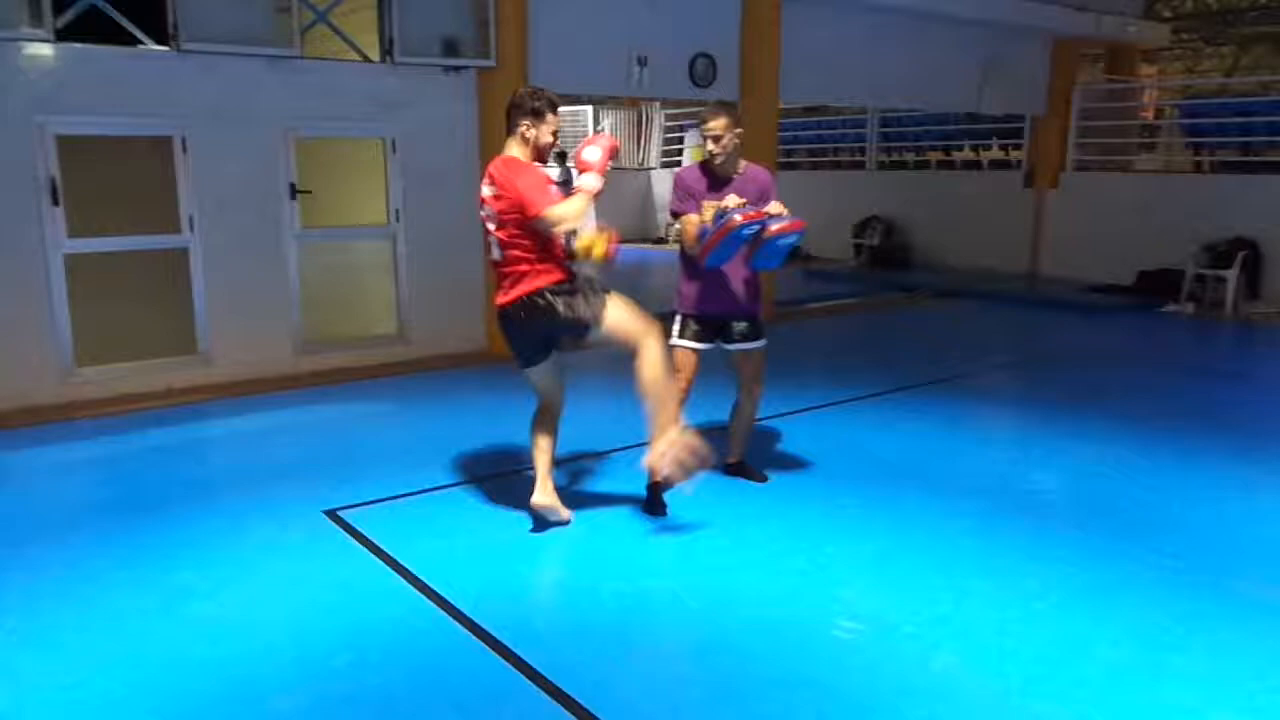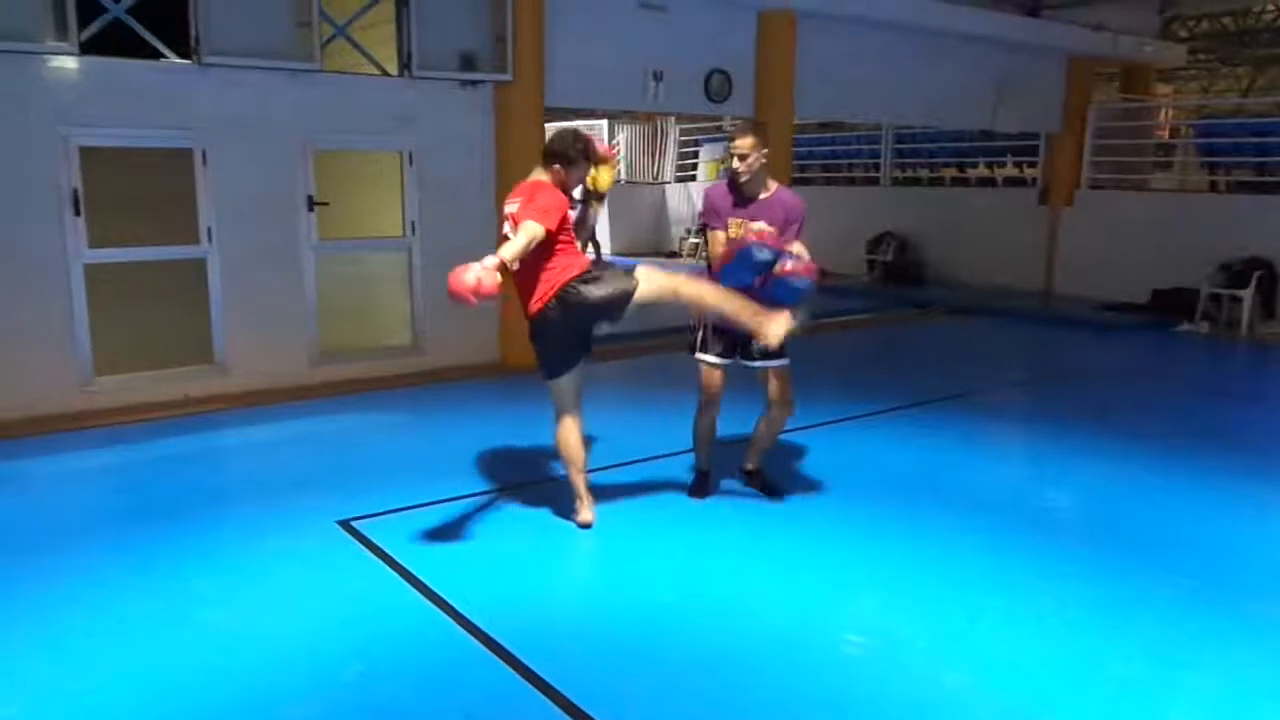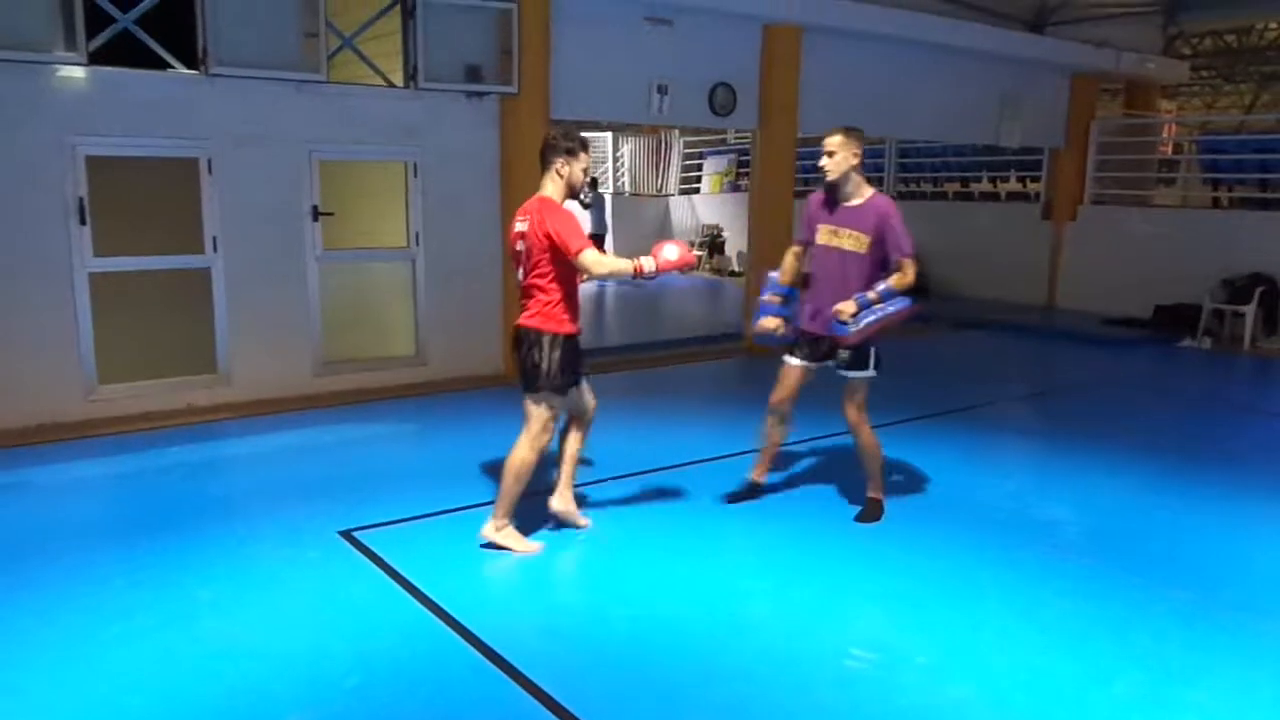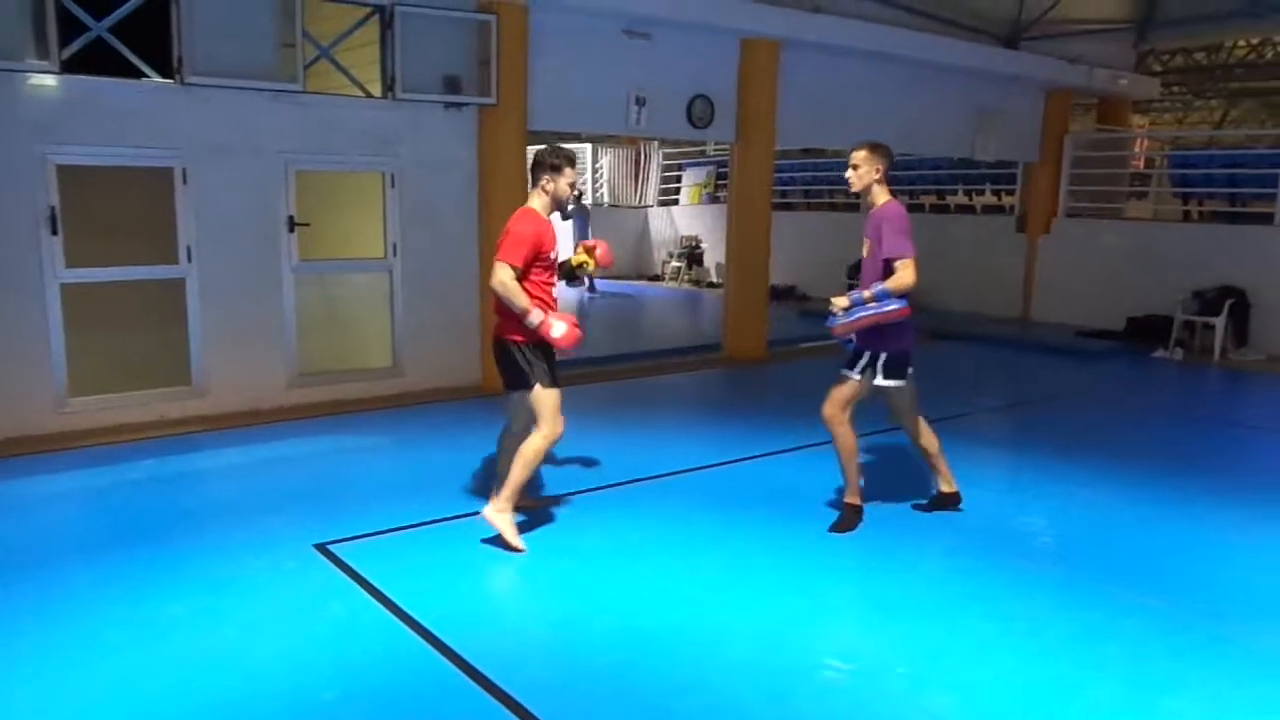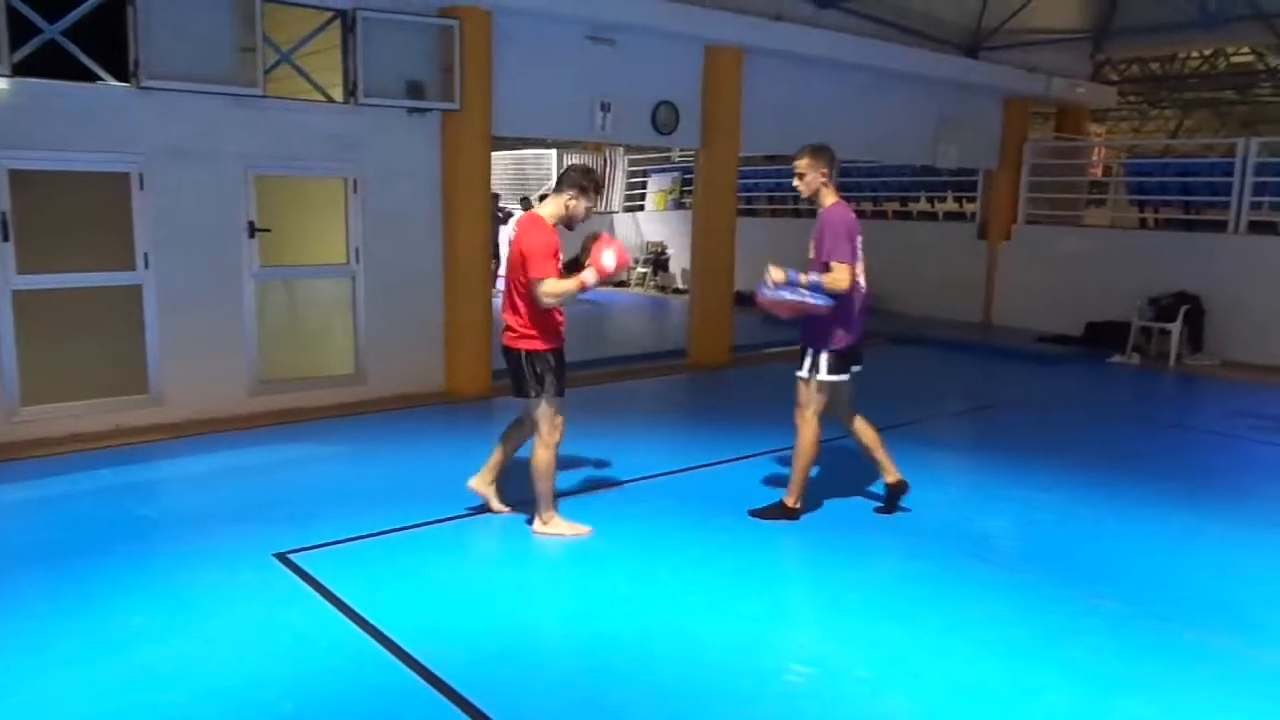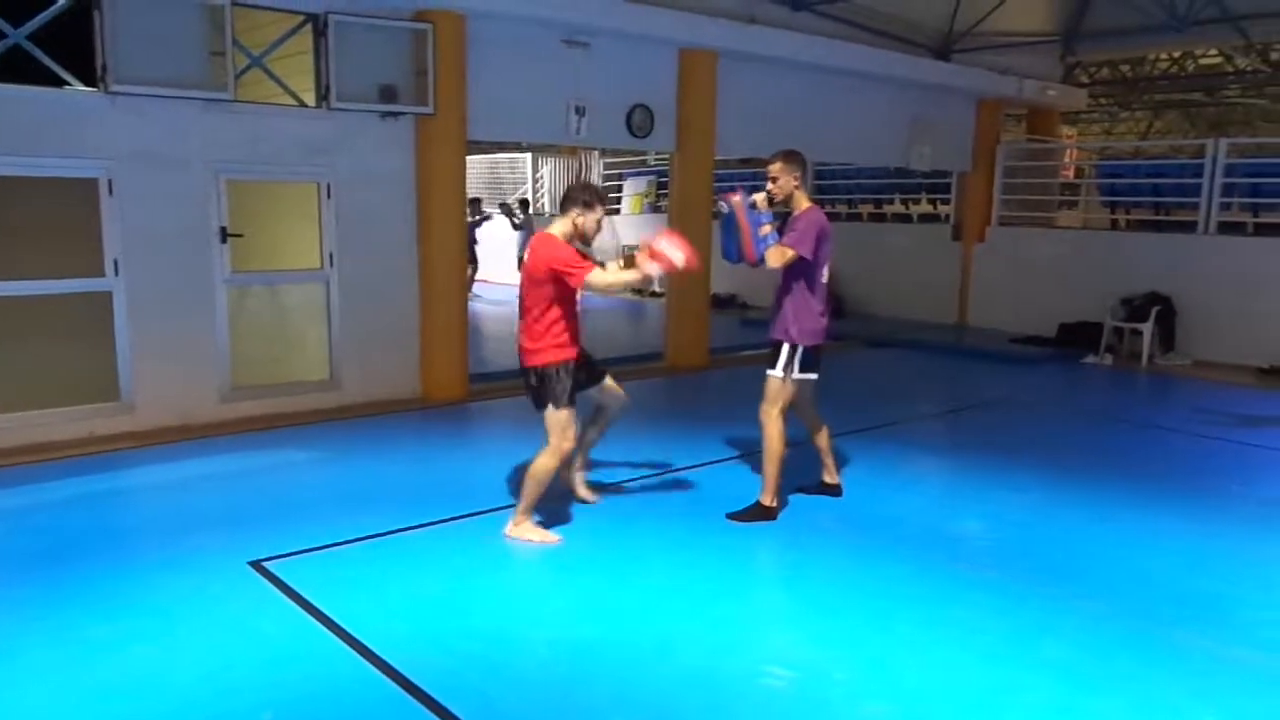
dt=0.5s
person 1, frame 1
left shoulder: (496, 173)
right shoulder: (521, 174)
right elbow: (563, 221)
right wrist: (592, 178)
left hip: (515, 308)
right hip: (540, 297)
left knee: (550, 398)
right knee: (648, 335)
left ankle: (543, 490)
right ankle: (667, 441)
person 1, frame 2
left shoulder: (516, 198)
right shoulder: (548, 197)
right elbow: (527, 237)
right wrist: (492, 264)
left hip: (542, 316)
right hip: (574, 290)
left knee: (566, 411)
right knee: (679, 284)
left ankle: (582, 501)
right ankle: (765, 323)
person 1, frame 3
left shoulder: (527, 214)
right shoulder: (555, 215)
right elbow: (594, 265)
left wrist: (584, 257)
right wrist: (652, 263)
left hip: (548, 333)
right hip: (548, 336)
left knee: (584, 410)
right knee: (538, 432)
left ankle: (563, 496)
right ankle: (499, 524)
person 1, frame 4
left shoulder: (538, 223)
right shoulder: (528, 224)
right elbow: (501, 281)
right wrist: (541, 321)
left hip: (525, 339)
right hip: (522, 340)
left knee: (521, 421)
right knee: (550, 427)
left ankle: (506, 493)
right ankle: (501, 506)
person 1, frame 5
left shoulder: (532, 225)
right shoulder: (539, 234)
right elbow: (549, 293)
left wrist: (579, 273)
right wrist: (591, 275)
left hip: (525, 342)
right hip: (536, 346)
left knee: (530, 419)
right knee: (549, 430)
left ankle: (485, 479)
right ankle: (545, 517)
person 1, frame 6
left shoulder: (554, 244)
right shoulder: (553, 251)
left elbow: (590, 274)
right elbow: (605, 283)
left wrist: (616, 265)
right wrist: (653, 269)
left hip: (566, 351)
right hip: (547, 359)
left knee: (615, 399)
right knee: (561, 443)
left ankle: (575, 470)
right ankle: (520, 521)
person 2, frame 1
left shoulder: (759, 180)
right shoulder: (687, 179)
right elbow: (692, 246)
left wrist: (775, 223)
right wrist: (717, 220)
left hip: (742, 301)
right hip: (696, 300)
left knee: (752, 386)
right knee: (680, 389)
left ankle: (735, 458)
person 2, frame 2
left shoulder: (789, 204)
right shoulder: (717, 196)
right elbow: (716, 258)
left wrist: (793, 260)
right hip: (718, 318)
left knee: (781, 405)
right knee: (708, 405)
left ankle: (752, 466)
right ankle: (702, 469)
person 2, frame 3
left shoulder: (883, 211)
right shoulder: (816, 203)
left elbow: (906, 274)
right elbow: (794, 258)
left wrist: (862, 302)
right wrist: (769, 307)
right hip: (812, 325)
left knee: (854, 415)
right knee: (779, 401)
left ankle: (875, 494)
right ankle: (759, 476)
person 2, frame 4
left shoulder: (891, 215)
right shoulder: (875, 214)
left elbow: (906, 278)
left wrist: (854, 299)
right wrist: (852, 309)
left hip: (882, 338)
right hip: (880, 335)
left knee: (833, 411)
right knee: (908, 416)
left ankle: (852, 501)
right ankle: (947, 488)
person 2, frame 5
left shoulder: (832, 220)
right shoulder: (840, 214)
left elbow: (840, 283)
left wrist: (790, 278)
right wrist: (800, 278)
left hip: (828, 334)
right hip: (841, 332)
left knee: (806, 415)
right knee: (844, 411)
left ankle: (792, 502)
right ankle: (892, 477)
person 2, frame 6
left shoulder: (811, 220)
right shoulder: (797, 220)
left elbow: (775, 260)
right elbow: (758, 257)
left hip: (798, 333)
right hip: (799, 330)
left knee: (771, 411)
right knee: (804, 407)
left ankle: (768, 502)
right ankle: (830, 478)
